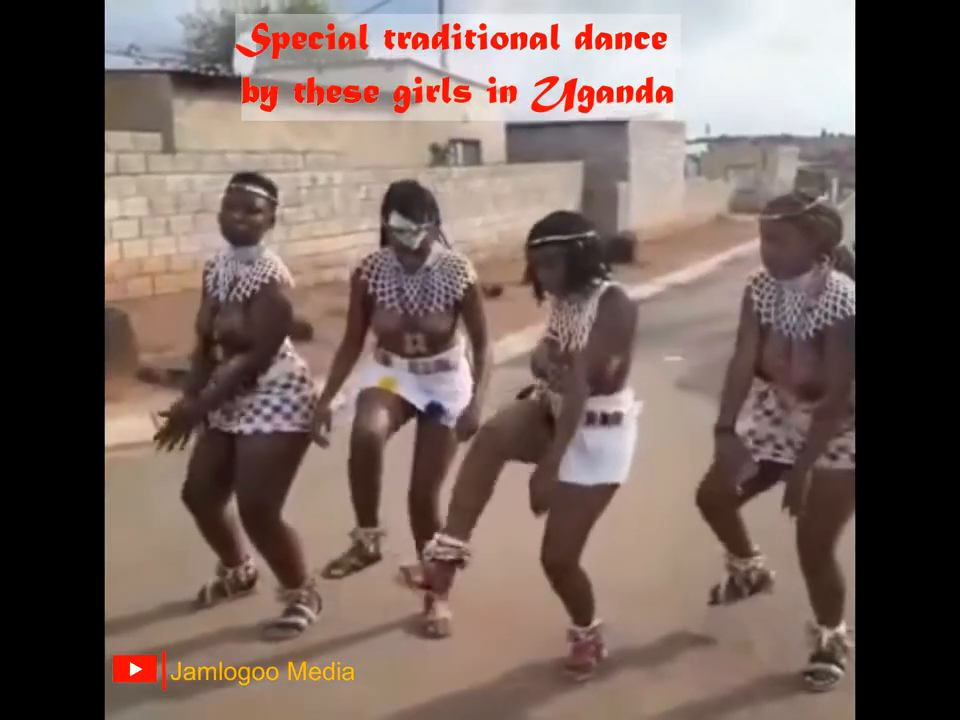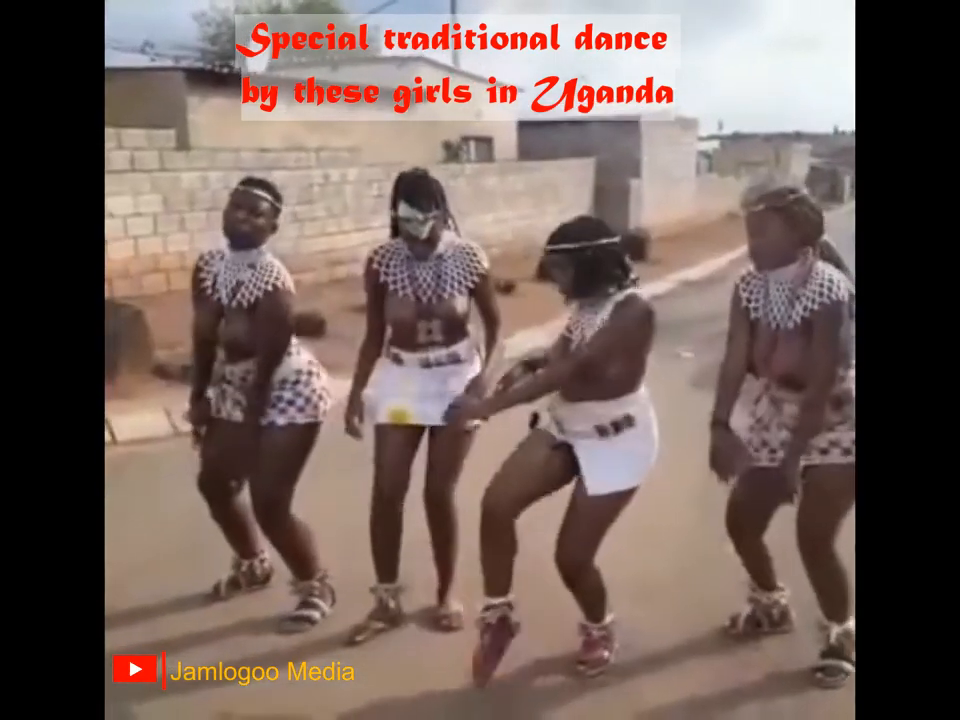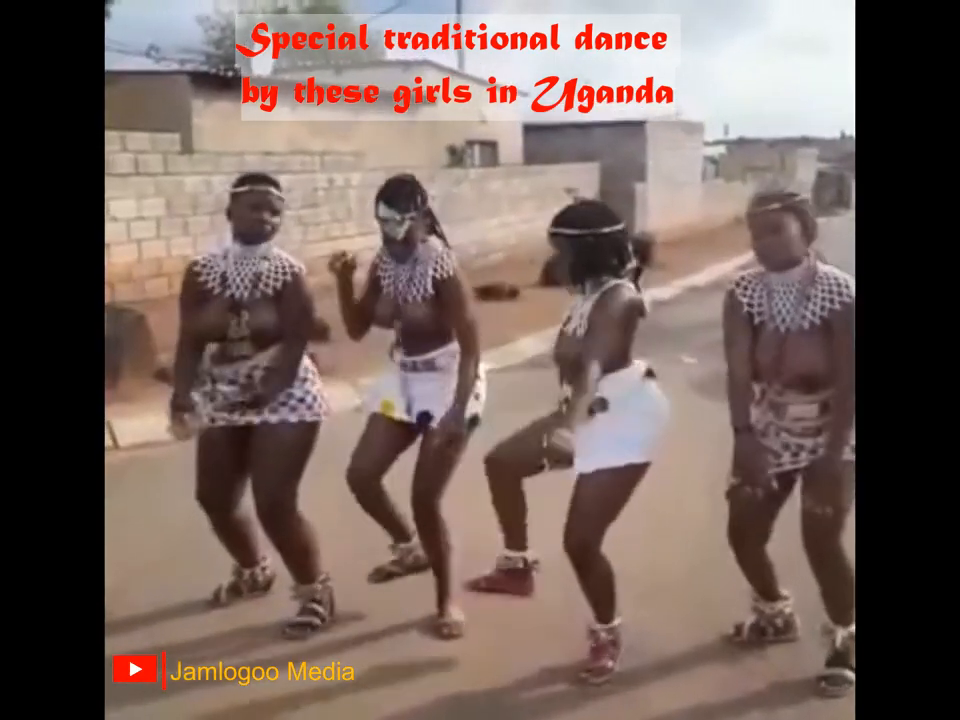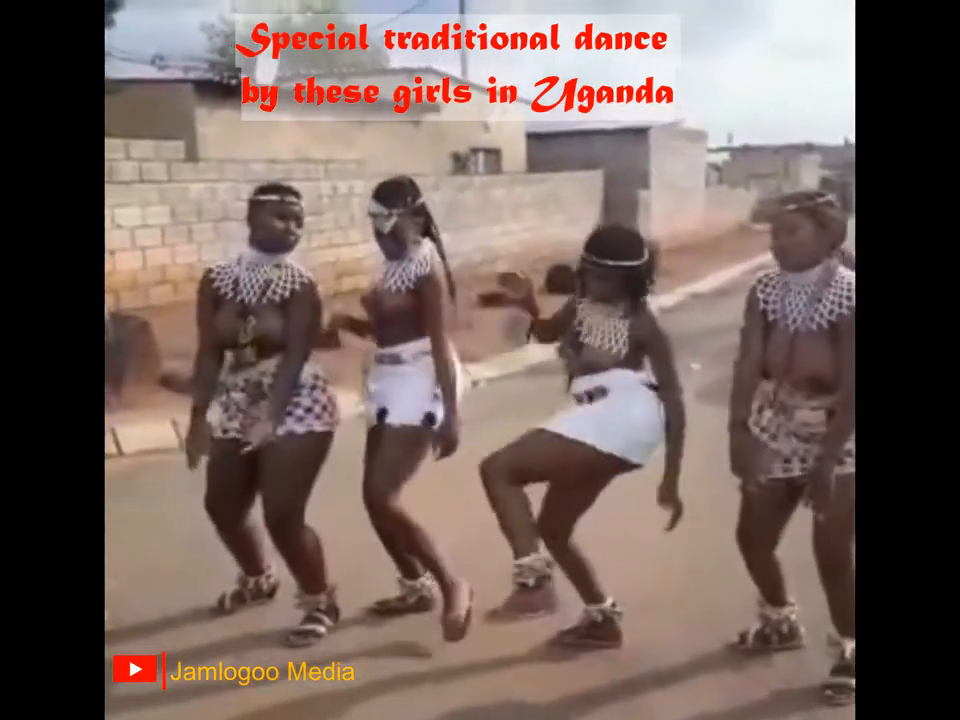
dt=0.4s
person 1, frame 1
left shoulder: (842, 302)
right shoulder: (760, 289)
left elbow: (835, 396)
right elbow: (742, 362)
left wrist: (803, 468)
right wrist: (725, 433)
left hip: (839, 434)
right hip: (780, 419)
left knee: (813, 543)
right knee: (713, 495)
left ankle: (833, 639)
right ankle: (750, 569)
person 1, frame 2
left shoulder: (828, 290)
right shoulder: (749, 287)
left elbow: (823, 382)
right elbow: (735, 360)
left wrist: (794, 457)
right wrist: (720, 428)
left hip: (833, 428)
right hip: (776, 421)
left knee: (814, 538)
right knee: (741, 522)
left ankle: (843, 635)
right ankle: (771, 606)
person 1, frame 3
left shoulder: (838, 290)
right shoulder: (743, 293)
left elbow: (848, 379)
right elbow: (739, 369)
left wrist: (833, 453)
right wrist: (744, 438)
left hip: (830, 429)
right hip: (768, 428)
left knee: (821, 540)
right knee: (742, 532)
left ankle: (846, 640)
right ankle: (776, 613)
person 1, frame 4
left shoulder: (848, 294)
right shoulder: (766, 289)
left elbow: (852, 387)
right elbow: (750, 362)
left wrist: (828, 461)
right wrist: (739, 429)
left hip: (841, 437)
right hip: (781, 430)
left knee: (833, 552)
right knee: (752, 535)
left ankle: (851, 651)
right ankle: (781, 622)
person 2, frame 1
left shoulder: (271, 279)
right shoulder: (216, 267)
left elbow: (257, 359)
right elbow: (207, 344)
left wrist: (200, 406)
right wrist: (188, 399)
left hip: (276, 401)
right hip: (228, 400)
left knee: (256, 511)
right knee: (199, 496)
left ankle: (302, 593)
right ankle: (237, 570)
person 2, frame 2
left shoulder: (273, 284)
right shoulder: (207, 267)
left elbow: (267, 364)
right elbow: (204, 338)
left wrist: (247, 431)
right wrist: (199, 397)
left hip: (285, 396)
right hip: (235, 393)
left knee: (269, 504)
right knee: (214, 486)
left ankle: (315, 586)
right ankle: (252, 564)
person 2, frame 3
left shoulder: (288, 274)
right shoulder: (202, 272)
left elbow: (294, 344)
right elbow: (191, 339)
left wrist: (267, 390)
right wrist: (182, 395)
left hip: (284, 398)
right hip: (224, 397)
left knee: (274, 504)
right knee: (213, 498)
left ankle: (316, 592)
right ankle: (253, 571)
person 2, frame 4
left shoulder: (299, 285)
right shoulder: (217, 278)
left elbow: (295, 358)
right elbow: (209, 352)
left wrist: (270, 418)
right wrist: (199, 418)
left hip: (295, 409)
right hip: (238, 408)
left knee: (282, 515)
right knee: (221, 507)
left ankle: (320, 602)
right ankle: (257, 579)
person 3, frame 1
left shoulder: (458, 271)
right shoulder: (369, 271)
left elbow: (481, 341)
right elbow: (353, 341)
left wrist: (476, 400)
right wrist: (325, 400)
left hip: (445, 383)
right hip: (390, 375)
left knee: (423, 495)
right knee: (365, 438)
right ankle: (367, 540)
person 3, frame 2
left shoulder: (469, 258)
right shoulder: (381, 262)
left elbow: (494, 324)
right elbow: (375, 334)
left wrist: (485, 375)
right wrist: (356, 390)
left hip: (456, 380)
right hip: (400, 379)
left knee: (438, 493)
right knee: (386, 491)
left ankle: (447, 593)
right ankle: (387, 603)
person 3, frame 3
left shoulder: (441, 265)
right shoulder: (383, 263)
left elbow: (470, 342)
right elbow: (356, 329)
left wrist: (460, 408)
right wrist: (344, 282)
left hip: (448, 384)
right hip: (404, 381)
left knee: (425, 497)
right knee: (360, 475)
left ankle: (447, 600)
right ankle: (408, 548)
person 3, frame 4
left shoulder: (426, 262)
right shoulder: (395, 263)
left elbow: (440, 341)
left wrist: (450, 414)
right wrist: (351, 324)
left hip: (419, 384)
right hip: (390, 384)
left knee: (381, 497)
right knee: (376, 498)
left ankle: (451, 587)
right ankle: (416, 586)
person 4, frame 1
left shoulder: (614, 304)
right shoulder: (560, 301)
left elbow: (581, 383)
left wrist: (551, 465)
right wrist: (516, 412)
left hip: (597, 434)
right hip: (551, 413)
left knee: (558, 557)
right knee: (493, 439)
left ankle: (588, 635)
right ankle: (446, 555)
person 4, frame 2
left shoulder: (633, 310)
right shoulder: (587, 304)
left elbow: (569, 369)
left wrist: (489, 405)
right wrist: (526, 368)
left hip: (617, 441)
right hip: (565, 426)
left knee: (572, 556)
right knee: (496, 505)
left ankle: (599, 631)
right ankle: (498, 619)
person 4, frame 3
left shoulder: (616, 298)
right shoulder: (600, 288)
left elbow: (592, 364)
left wrist: (566, 430)
left hip: (622, 417)
right hip: (590, 413)
left knee: (580, 541)
right knee: (502, 461)
left ankle: (608, 635)
right ankle: (517, 567)
person 4, frame 4
left shoulder: (643, 322)
right shoulder: (584, 301)
left elbow: (674, 401)
right elbow: (546, 333)
left wrist: (671, 479)
right wrist: (527, 304)
left hip: (621, 418)
right hip: (602, 429)
left knee: (496, 470)
right knee: (551, 529)
left ankle: (533, 581)
right ankle: (601, 618)
